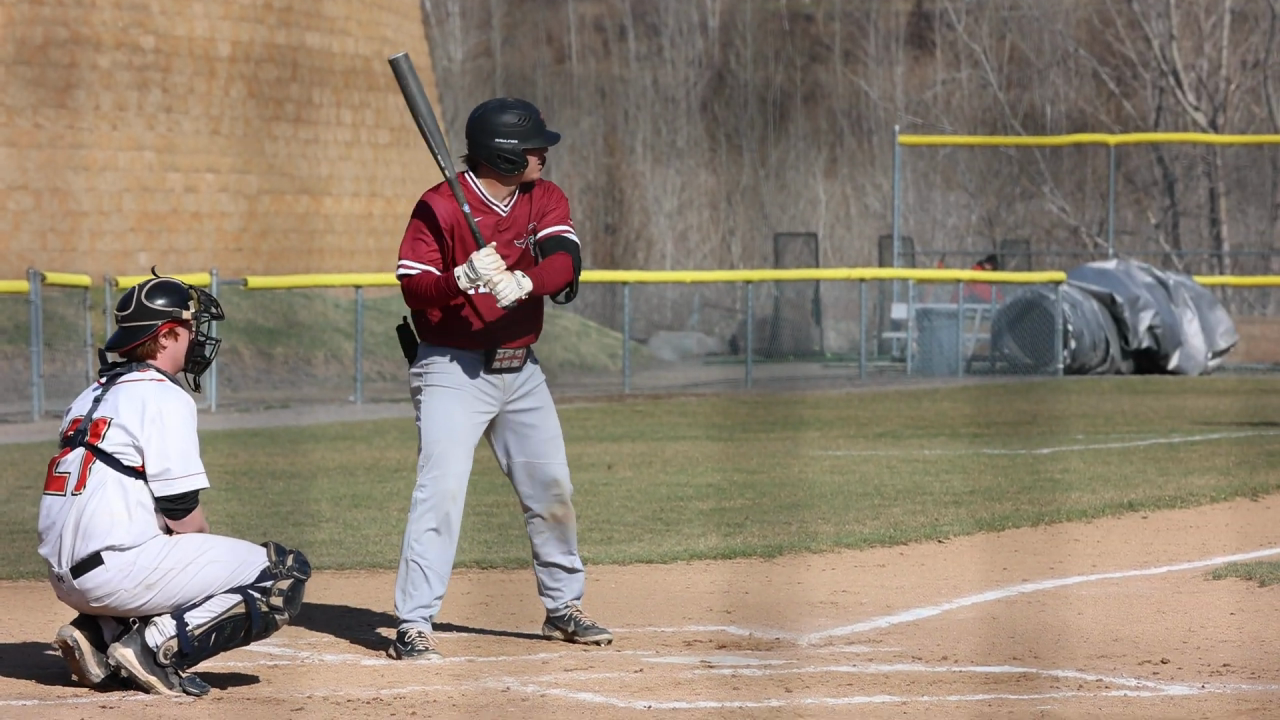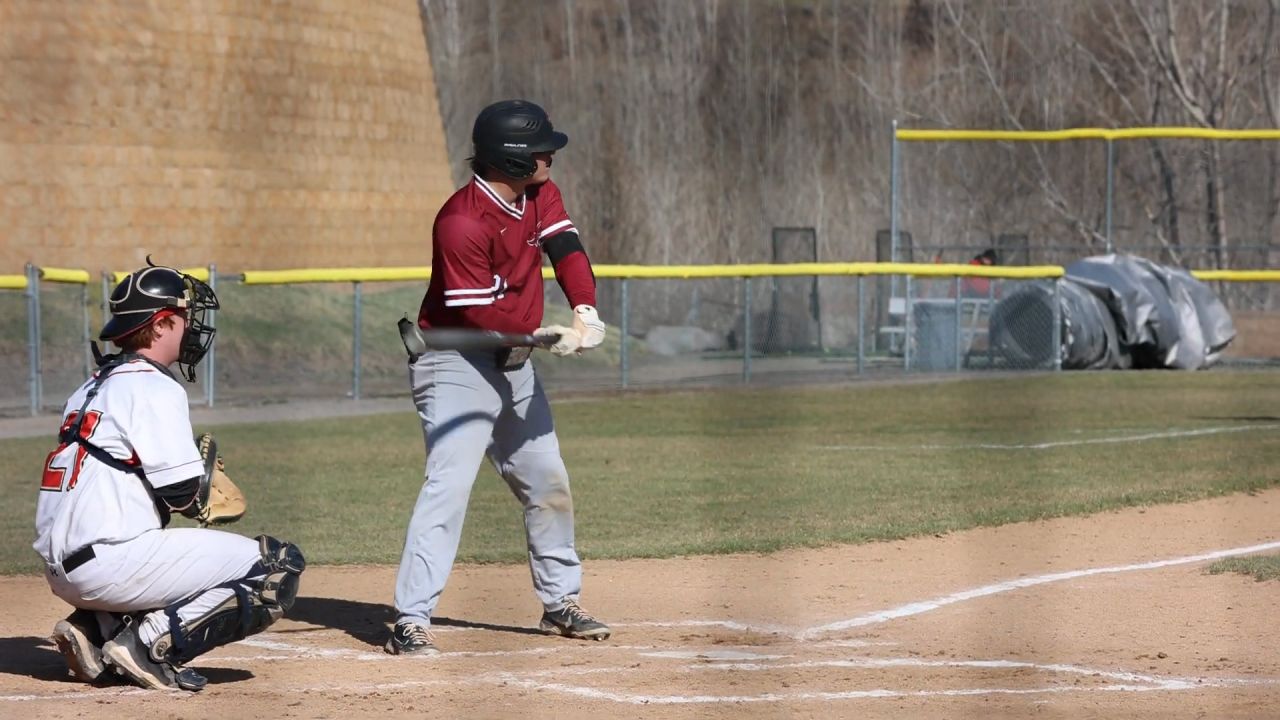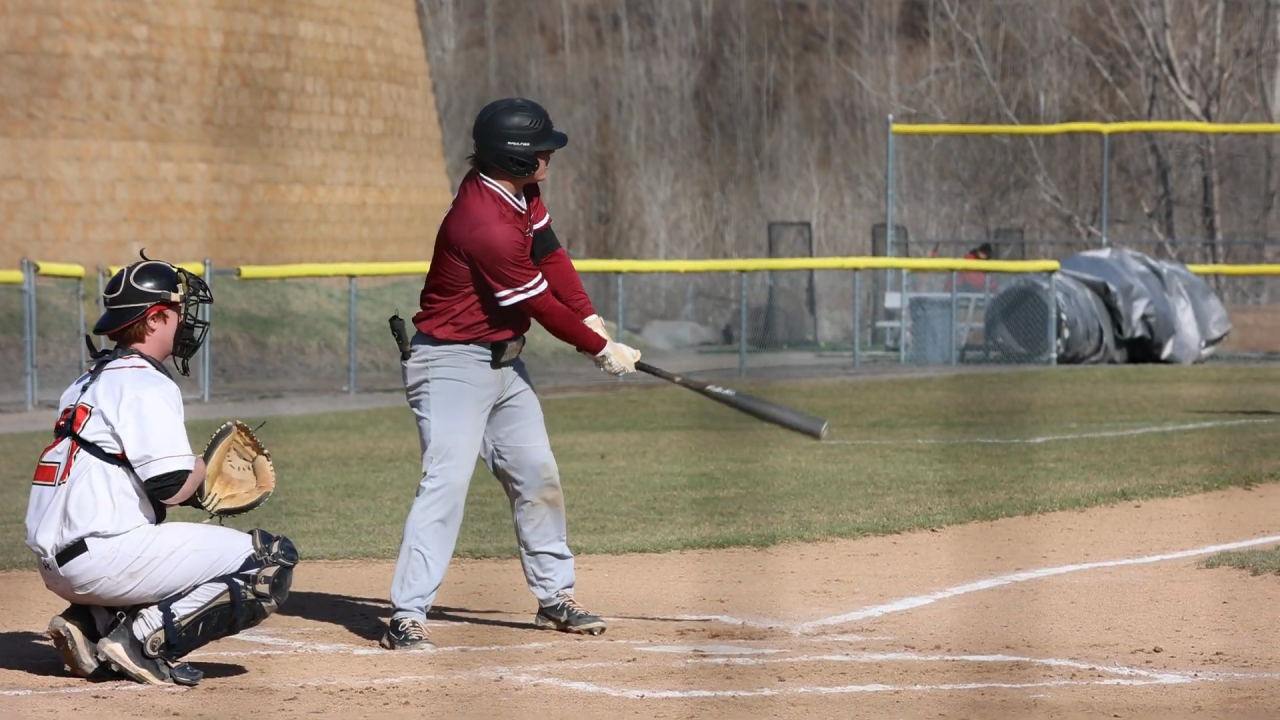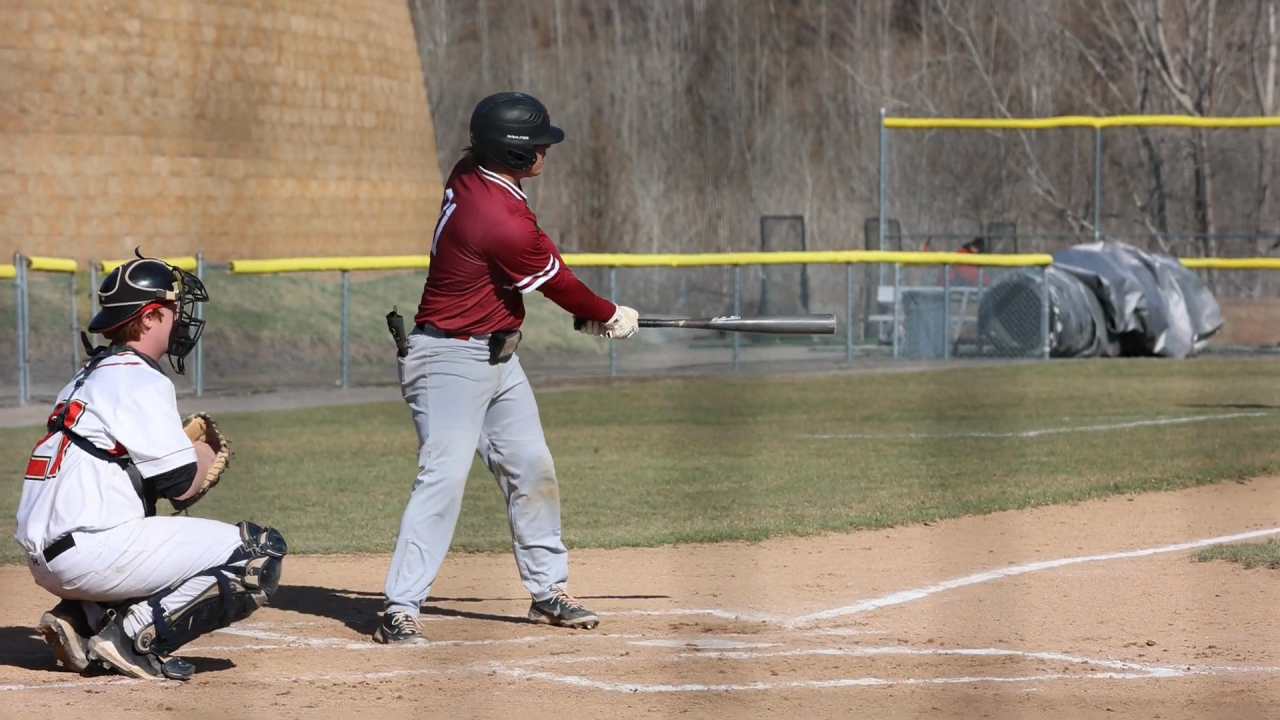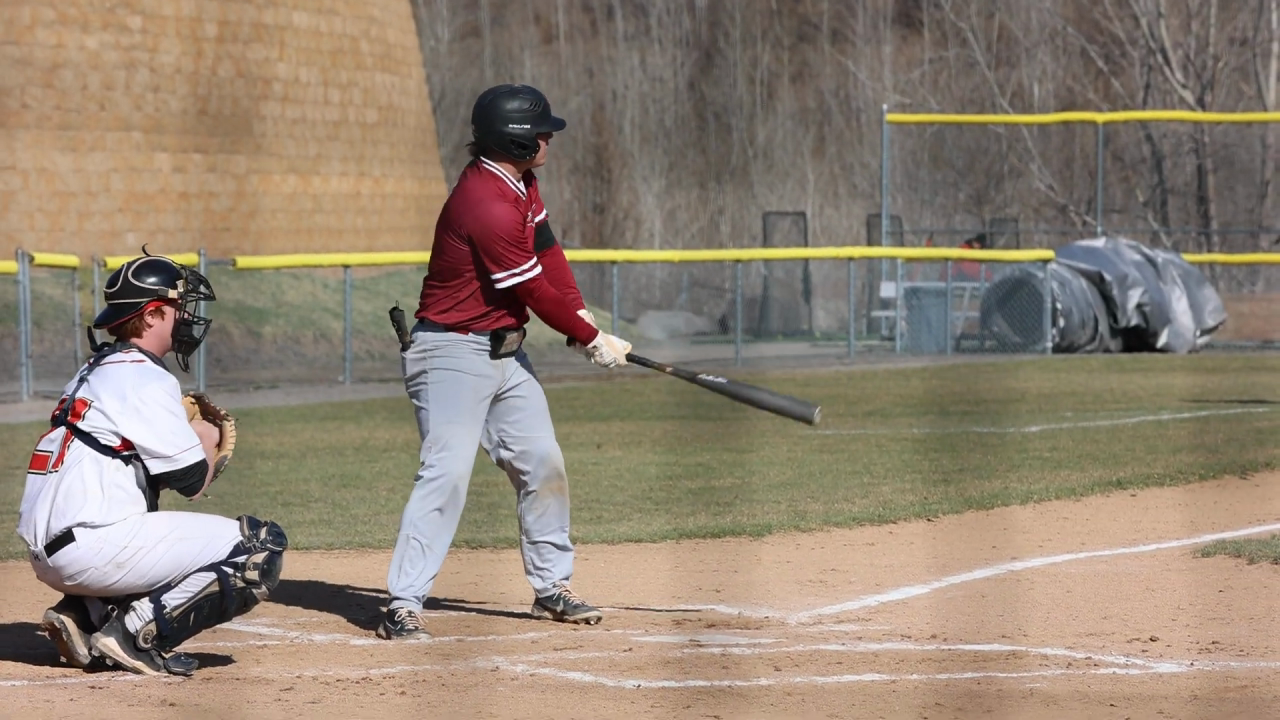
dt=0.2s
person 1, frame 1
left shoulder: (546, 198)
right shoulder: (440, 206)
left elbow: (563, 258)
right elbow: (415, 290)
left wrist: (523, 282)
right wrist: (466, 277)
left hip: (519, 367)
right hip: (453, 368)
left knee: (550, 488)
right knee: (441, 491)
left ankle: (564, 608)
right ankle: (412, 624)
person 1, frame 2
left shoulder: (541, 194)
right shoulder: (463, 223)
left elbow: (568, 253)
right elbow: (479, 316)
left wrist: (585, 310)
right wrist: (546, 335)
left hip: (513, 365)
right hip: (458, 365)
left knee: (547, 481)
right knee: (449, 486)
left ankle: (562, 602)
right ankle: (410, 620)
person 1, frame 3
left shoulder: (516, 189)
right shoulder: (487, 226)
left elbow: (550, 254)
right elbow: (540, 304)
left wrist: (588, 321)
right wrist: (602, 348)
left hip: (503, 359)
right hip: (452, 363)
left knee: (537, 476)
right knee: (447, 481)
left ankle: (555, 597)
right ankle: (407, 614)
person 1, frame 4
left shoulder: (475, 174)
right shoulder: (498, 219)
left elbow: (540, 245)
right elbow: (553, 281)
left wrist: (592, 309)
right wrist: (608, 314)
left hip: (498, 353)
right hip: (450, 359)
left knee: (532, 469)
right knee: (444, 475)
left ankle: (548, 592)
right ankle: (401, 608)
person 1, frame 5
left shoulder: (516, 182)
right shoulder: (486, 204)
left elbow: (545, 246)
right elbow: (532, 292)
left wrist: (579, 314)
right wrist: (595, 341)
left hip: (505, 348)
right hip: (454, 351)
left knee: (542, 465)
right knee: (446, 473)
left ankle: (553, 588)
right ankle: (404, 604)
person 2, frame 1
left shoulder: (94, 393)
right shoulder: (163, 397)
right elbow: (182, 513)
right wrist: (194, 548)
left hip: (66, 575)
right hip: (114, 569)
right knee: (286, 573)
left ankle: (98, 636)
right ankle: (154, 647)
person 2, frame 2
left shoulder: (95, 385)
right shoulder: (154, 388)
right elbow: (183, 494)
right wrist: (204, 485)
left hip: (63, 567)
right hip: (107, 563)
right knee: (279, 567)
left ankle: (95, 630)
right ankle: (149, 644)
person 2, frame 3
left shoulder: (91, 379)
right shoulder: (145, 383)
right elbow: (173, 487)
left wrist: (188, 469)
right wrist: (201, 470)
left hip: (57, 561)
right hip: (101, 555)
right knee: (273, 561)
left ankle: (91, 625)
right ankle: (144, 639)
person 2, frame 4
left shoulder: (89, 375)
right shoulder: (139, 381)
right elbow: (183, 485)
left wrist: (188, 455)
right wrist: (203, 453)
left hip: (46, 556)
right hip: (89, 550)
right knee: (261, 552)
left ankle: (83, 620)
right ankle: (134, 637)
person 2, frame 5
left shoulder: (95, 371)
right shoulder: (145, 378)
right elbow: (193, 481)
left wrist: (188, 441)
right wrist: (206, 439)
left hip: (48, 551)
right hip: (90, 545)
right knee: (262, 547)
left ankle: (85, 615)
right ankle: (136, 633)
